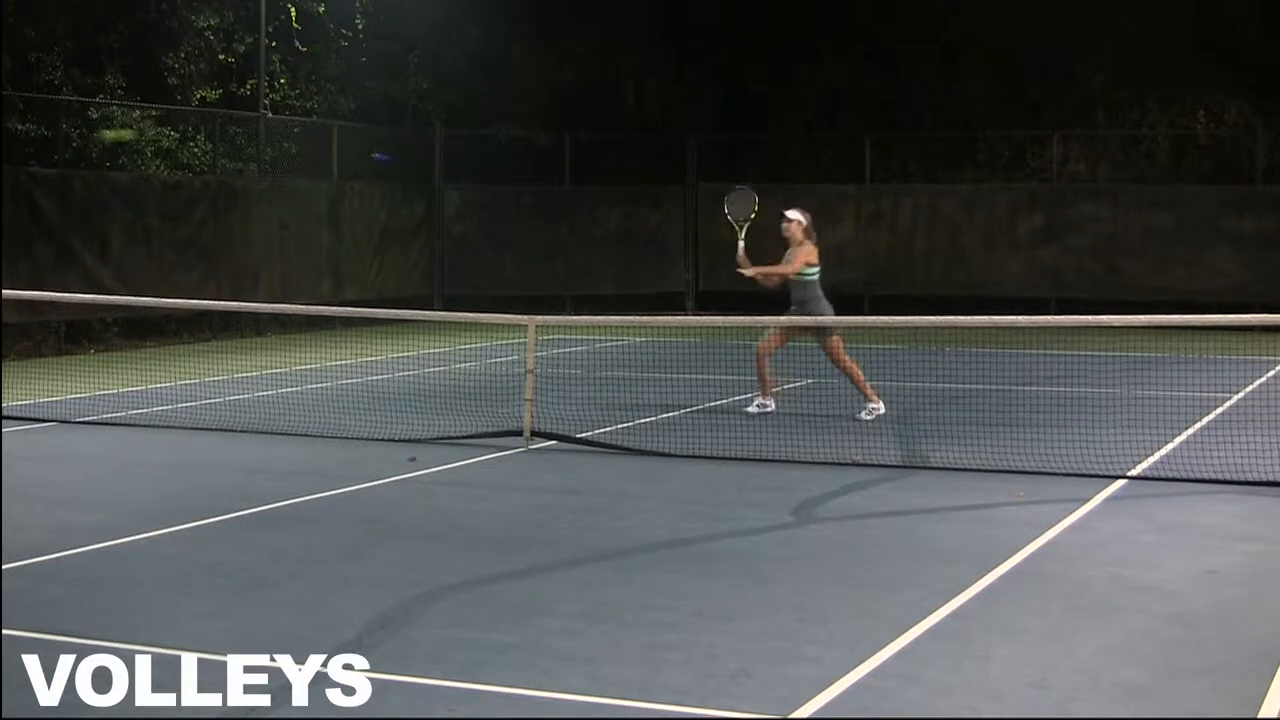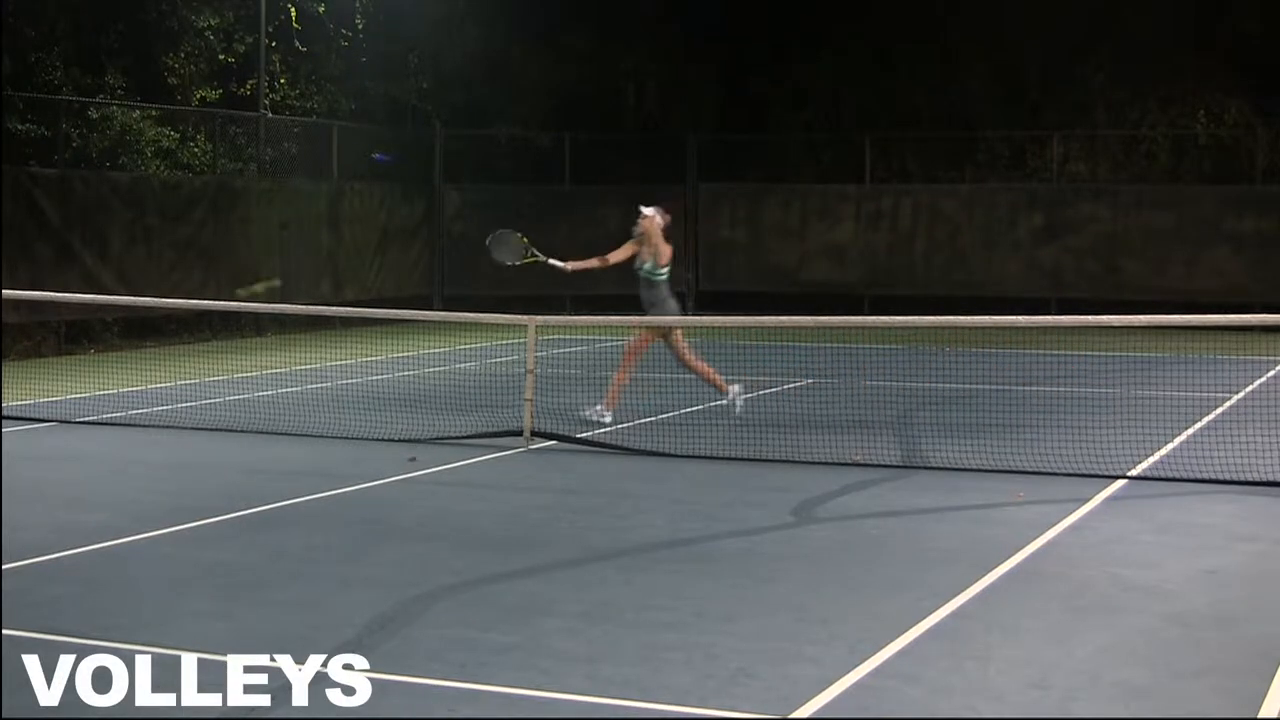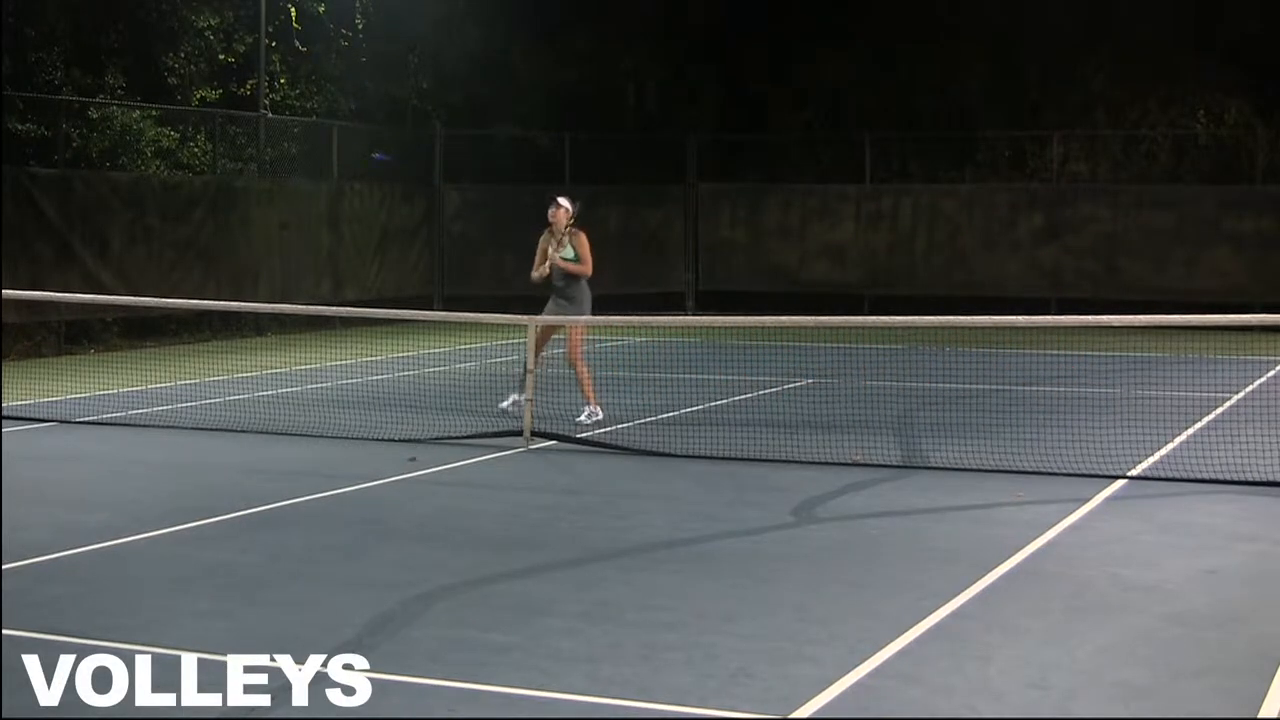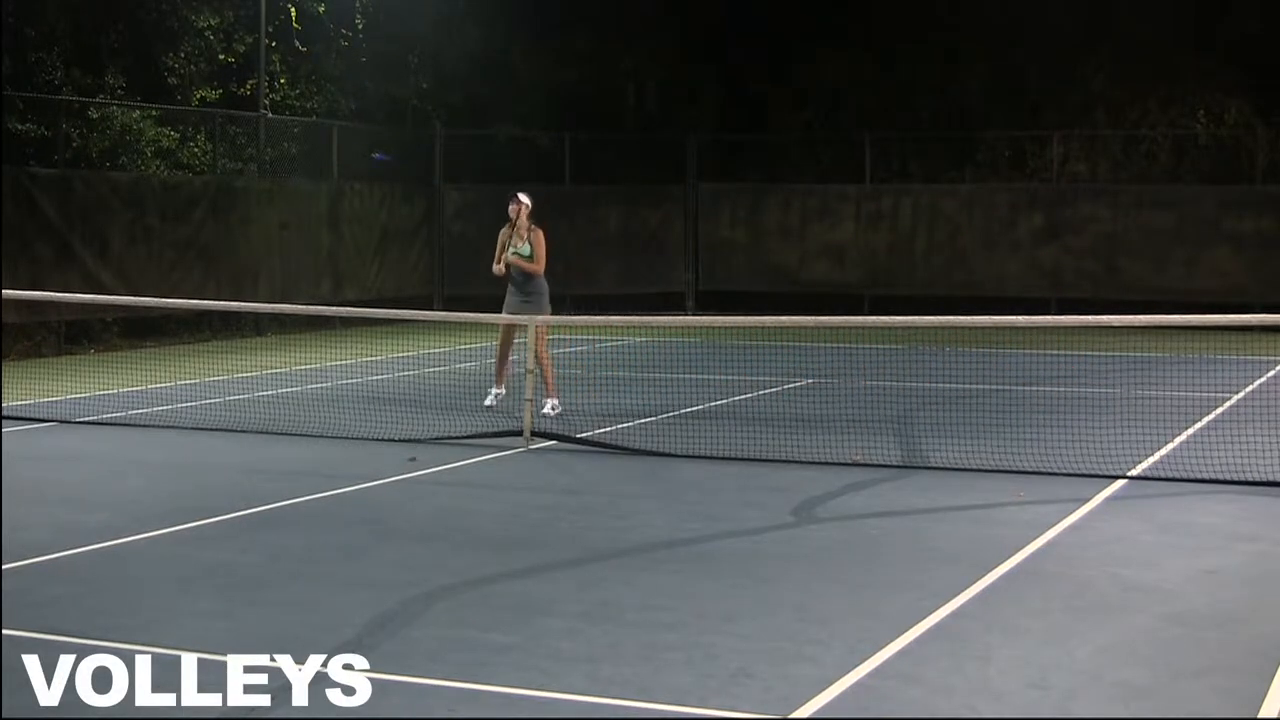
dt=0.5s
person 1, frame 1
left shoulder: (807, 248)
right shoulder: (792, 251)
left elbow: (783, 269)
right elbow: (772, 282)
left wrist: (755, 270)
right wrist: (744, 262)
left hip: (816, 311)
right hip: (797, 311)
left knee: (841, 362)
right knee: (762, 351)
left ankle: (874, 402)
right ankle: (765, 400)
person 1, frame 2
left shoulder: (664, 247)
right shoulder: (637, 244)
left elbow: (662, 262)
right elbow: (608, 259)
left wrist: (655, 235)
right wrist: (574, 265)
left hip: (661, 311)
right hip: (658, 311)
left knee: (629, 354)
right knee: (688, 361)
left ankle: (607, 409)
right ankle: (729, 390)
person 1, frame 3
left shoulder: (578, 237)
right shoulder: (545, 238)
left elbow: (587, 271)
right elbow: (534, 275)
left wrist: (559, 261)
right wrist: (541, 272)
left hip: (577, 300)
right hip: (556, 299)
left knee: (574, 356)
right knee: (535, 350)
left ankle: (593, 408)
right ankle: (519, 396)
person 1, frame 4
left shoulder: (536, 233)
right shoulder: (505, 233)
left elbow: (539, 269)
right elbow: (496, 265)
left wrist: (514, 259)
right wrist: (499, 268)
left hip: (536, 295)
right hip: (515, 293)
left knee: (539, 348)
right knee: (504, 344)
left ankle: (552, 399)
right ankle: (498, 387)
